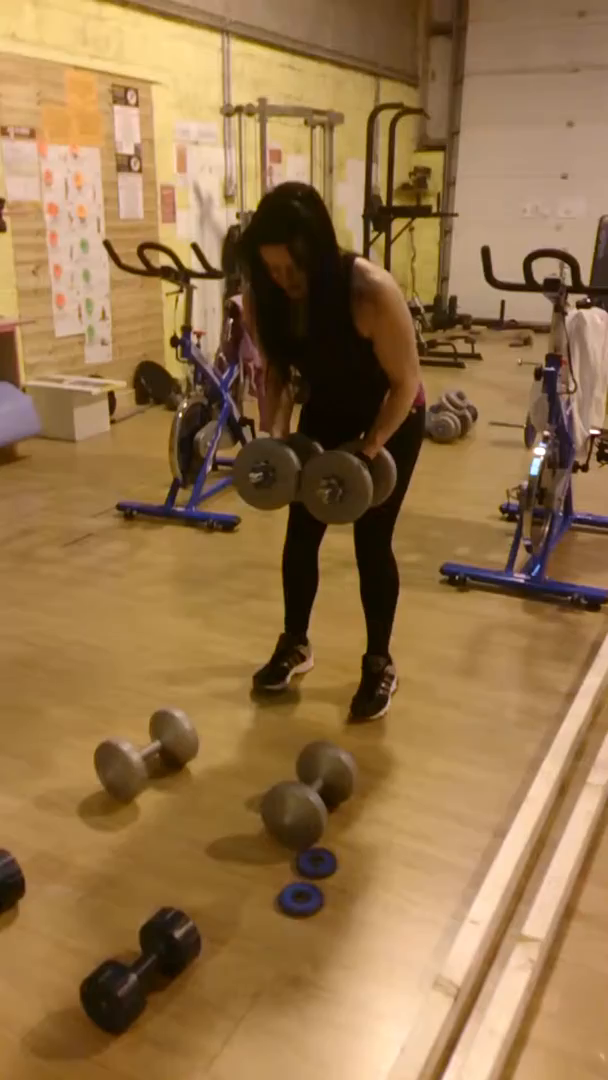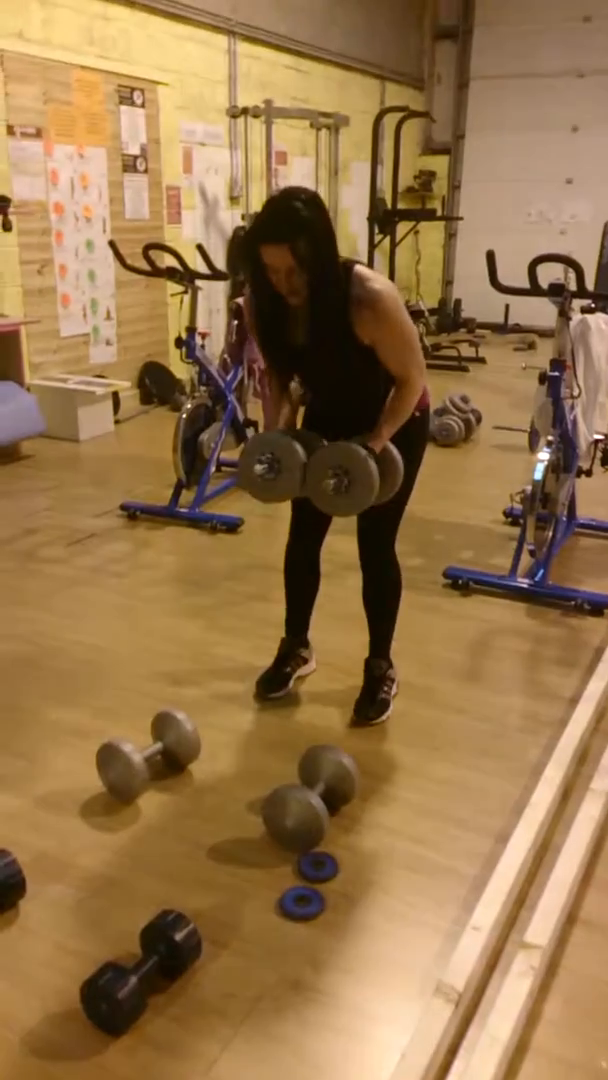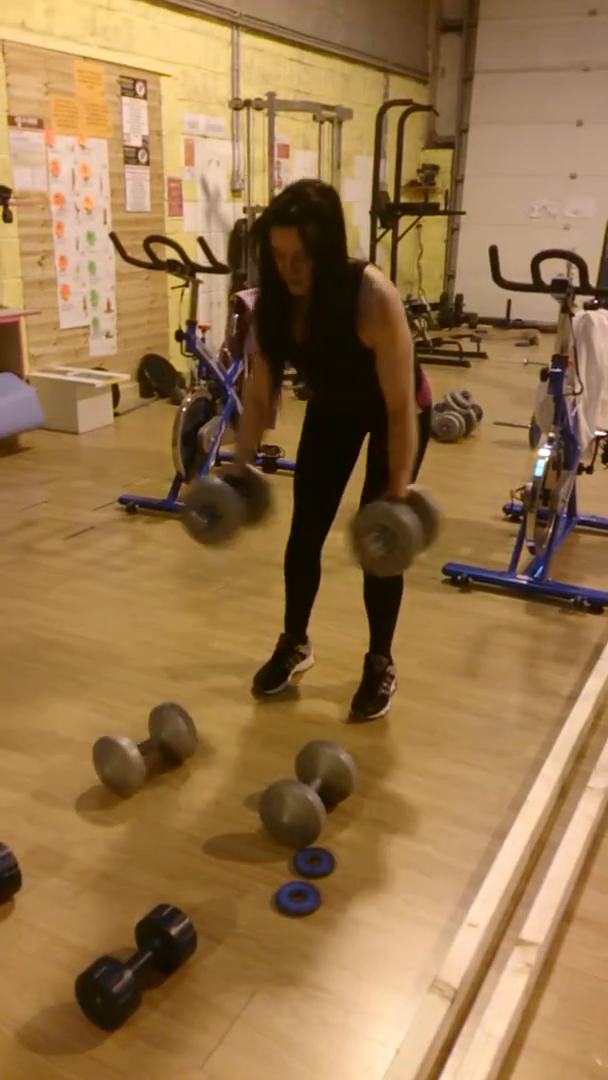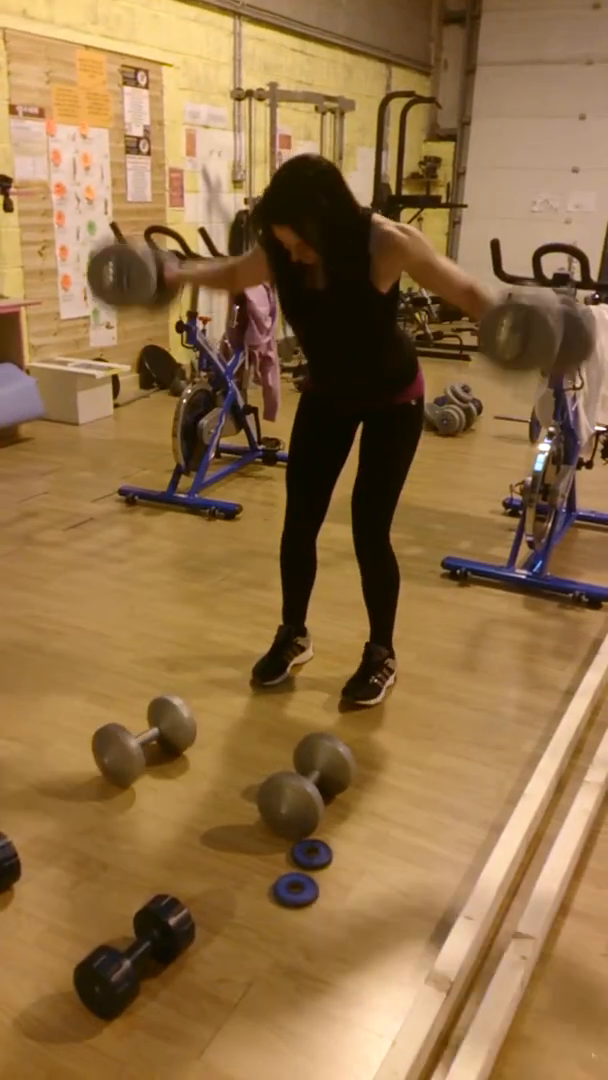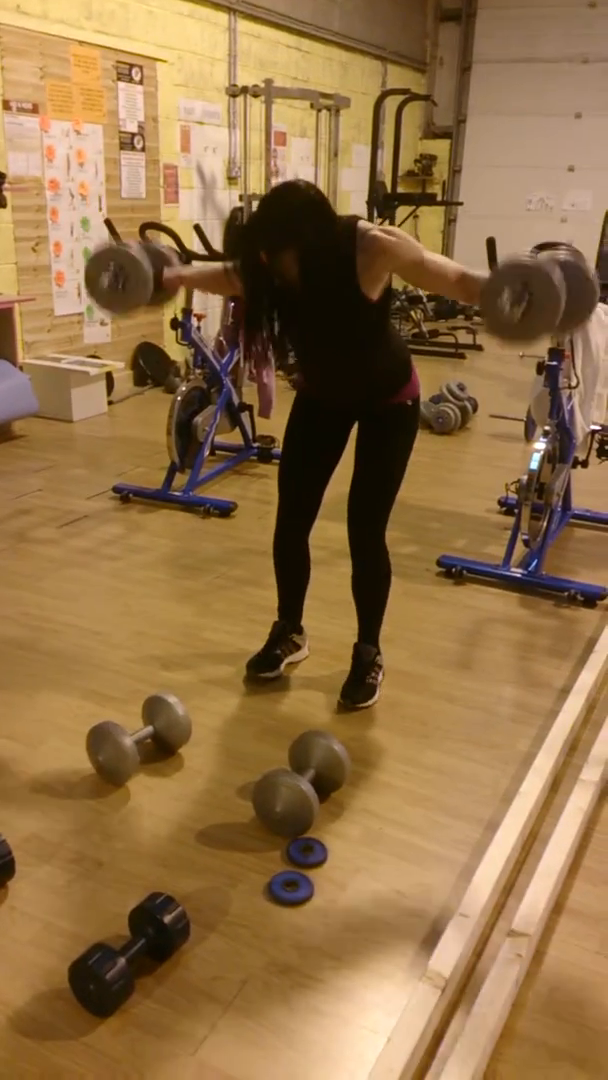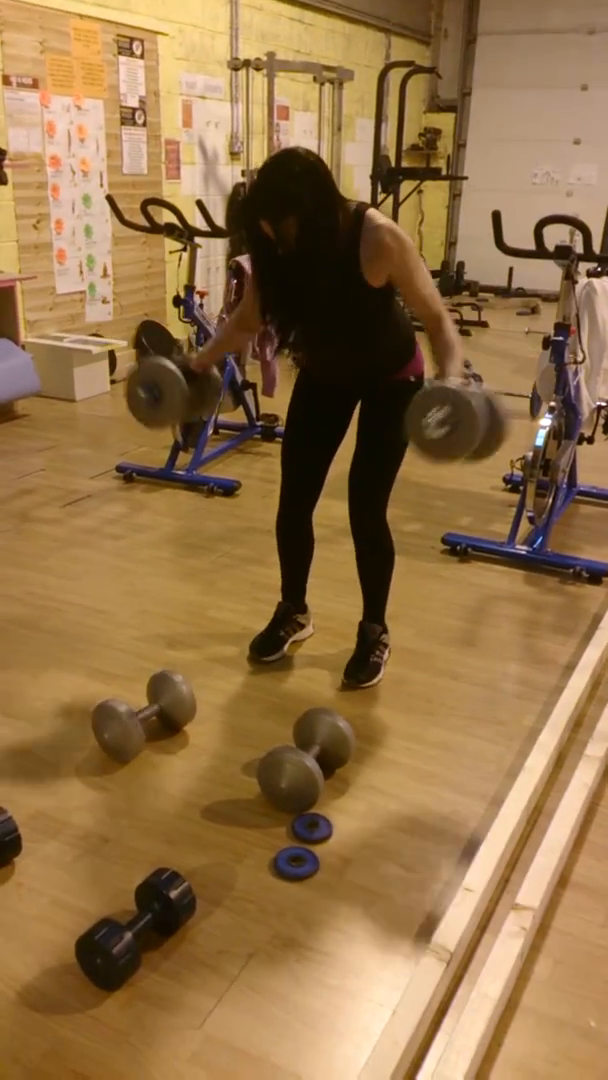
dt=0.3s
person 1, frame 1
left shoulder: (370, 291)
right shoulder: (260, 297)
left elbow: (406, 381)
right elbow: (276, 372)
left wrist: (368, 451)
right wrist: (274, 435)
left hip: (391, 418)
right hip: (324, 413)
left knee: (371, 541)
right knee: (301, 533)
left ankle: (380, 664)
right ankle: (294, 645)
person 1, frame 2
left shoulder: (369, 298)
right shoulder: (262, 302)
left elbow: (412, 377)
right elbow: (278, 376)
left wrist: (374, 443)
right wrist: (278, 435)
left hip: (394, 418)
right hip: (327, 415)
left knee: (375, 542)
right knee: (303, 535)
left ankle: (381, 668)
right ankle: (295, 648)
person 1, frame 3
left shoulder: (373, 300)
right shoulder: (272, 300)
left elbow: (401, 405)
right elbow: (260, 386)
left wrist: (397, 492)
right wrist: (240, 461)
left hip: (391, 411)
right hip: (331, 410)
right knee: (305, 530)
left ankle: (380, 665)
right ankle: (293, 644)
person 1, frame 4
left shoulder: (385, 242)
right shoulder: (280, 253)
left elbow: (463, 289)
right elbow: (233, 273)
right wrist: (175, 273)
left hip: (392, 399)
right hip: (325, 394)
left knee: (369, 530)
right knee: (300, 520)
left ankle: (381, 655)
right ankle: (293, 635)
person 1, frame 5
left shoulder: (372, 247)
right shoulder: (274, 262)
left elbow: (457, 281)
right elbow: (231, 278)
right wrist: (175, 277)
left hip: (388, 400)
right hip: (320, 395)
left knee: (365, 531)
right knee: (291, 519)
left ankle: (369, 653)
right ankle: (289, 632)
person 1, frame 6
left shoulder: (377, 239)
right shoulder: (279, 244)
left elbow: (437, 319)
right elbow: (251, 314)
left wrist: (452, 382)
right wrist: (201, 360)
left hip: (389, 379)
right hip: (322, 375)
left knee: (366, 509)
right knee: (294, 500)
left ankle: (375, 632)
right ankle: (293, 611)
